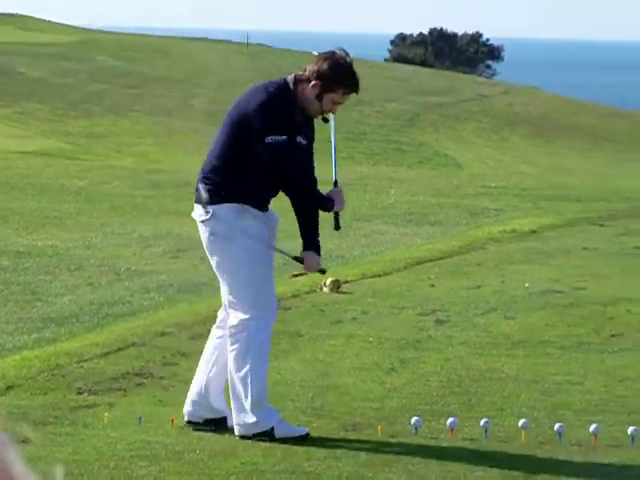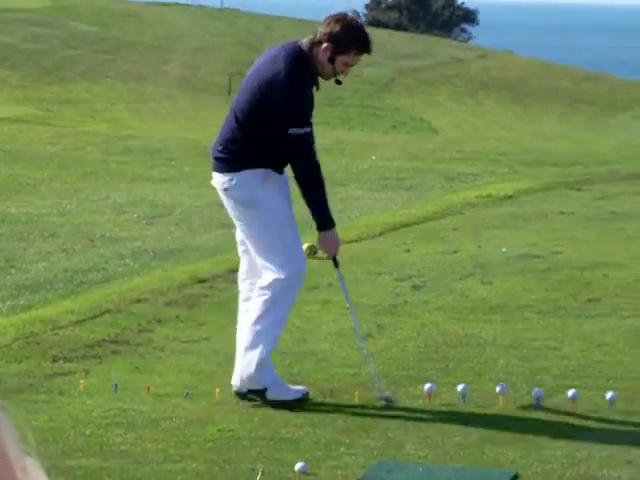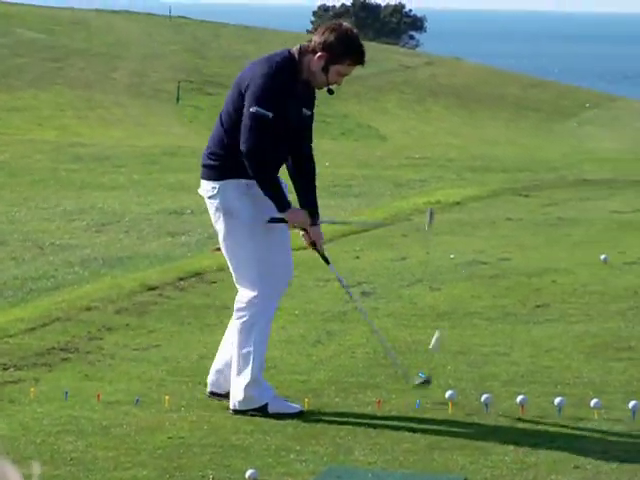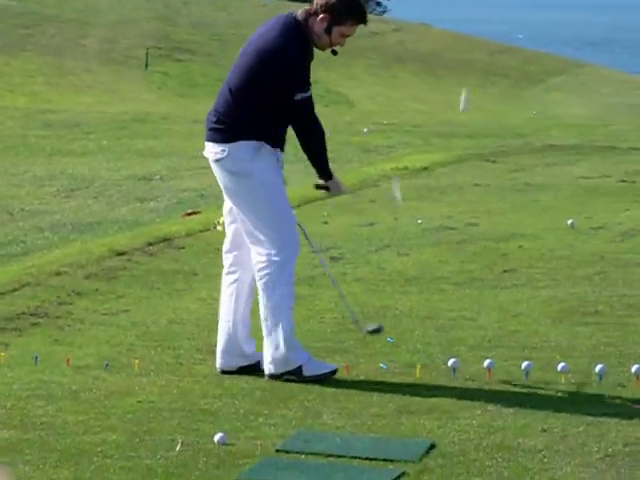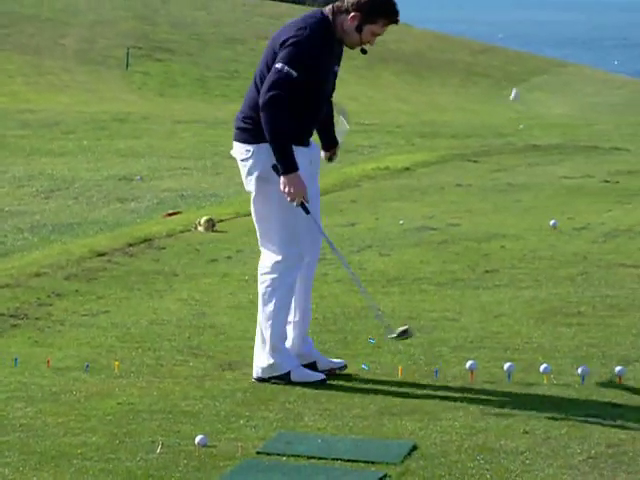
dt=0.7s
person 1, frame 1
left shoulder: (303, 119)
right shoulder: (266, 104)
left elbow: (301, 179)
right elbow: (286, 177)
left wrist: (311, 246)
right wrist: (329, 202)
left hip: (253, 213)
right hip: (226, 211)
left knee: (238, 310)
right knee: (253, 311)
left ankle: (203, 406)
right ankle: (252, 418)
person 1, frame 2
left shoulder: (291, 57)
right shoulder: (291, 78)
right elbow: (304, 157)
right wrist: (325, 225)
left hip: (253, 172)
right hip: (247, 176)
left knee: (261, 274)
right knee: (286, 269)
left ankle: (255, 373)
right ankle: (252, 374)
person 1, frame 3
left shoulder: (304, 87)
right shoulder: (270, 78)
left elbow: (300, 153)
right elbow: (251, 147)
left wrist: (311, 217)
right wrist: (284, 207)
left hip: (261, 184)
right hip: (234, 187)
left knee: (276, 278)
right knee: (259, 287)
left ankle: (225, 376)
right ankle: (249, 393)
person 1, frame 4
left shoulder: (288, 31)
right shoulder: (288, 49)
right elbow: (304, 120)
right wrist: (326, 176)
left hip: (243, 145)
right hip: (241, 148)
left knee: (243, 250)
right knee: (278, 246)
left ankle: (234, 352)
right ankle: (282, 356)
person 1, frame 5
left shoulder: (330, 41)
right shoulder: (305, 38)
right elbow: (272, 101)
left wrist: (330, 143)
right wrist: (287, 168)
left hip: (294, 147)
right hip: (266, 148)
left knee: (305, 248)
right knee: (283, 252)
left ankle: (297, 349)
right ankle: (271, 361)
